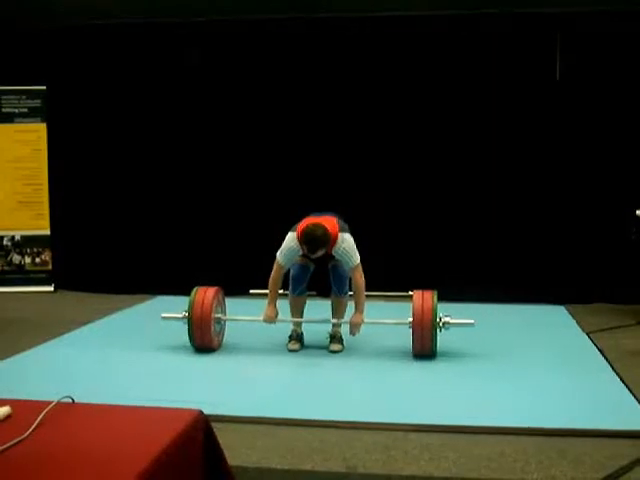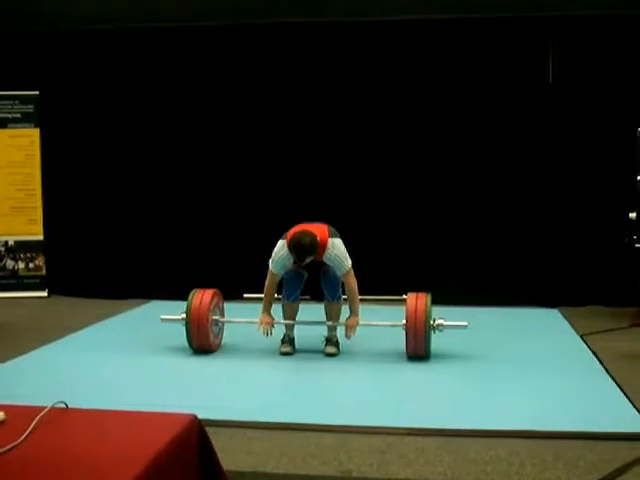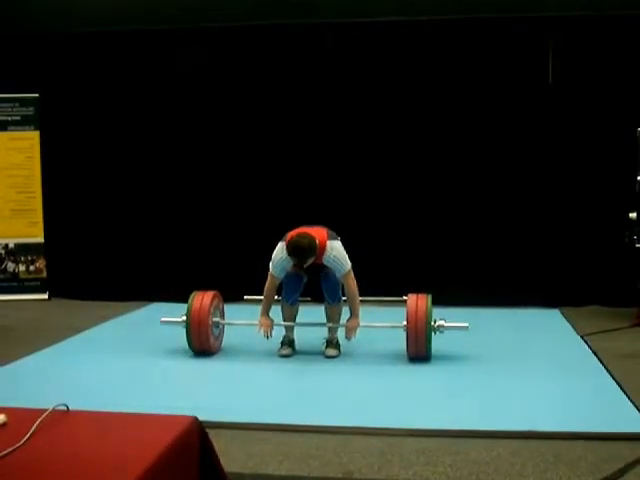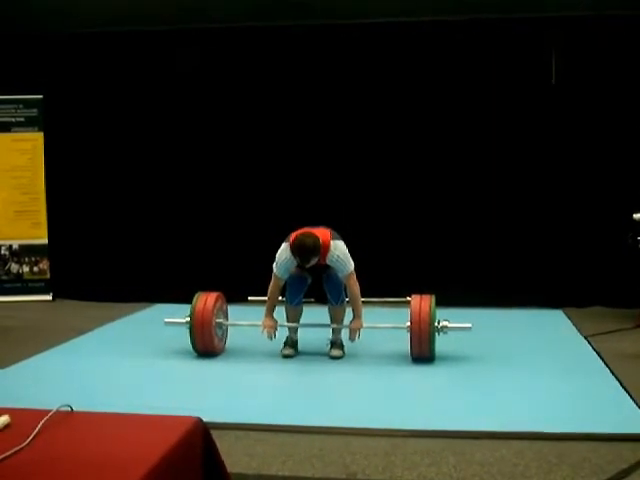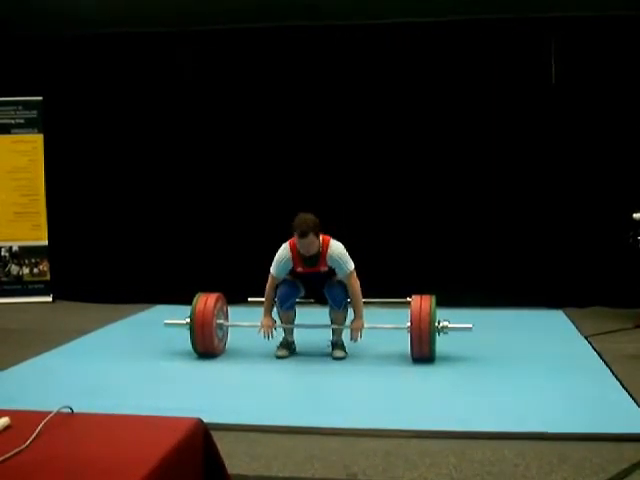
dt=1s
person 1, frame 1
left shoulder: (344, 241)
right shoulder: (292, 241)
left elbow: (358, 276)
right elbow: (277, 271)
left wrist: (359, 312)
right wrist: (271, 306)
left hip: (336, 251)
right hip: (305, 246)
left knee: (341, 280)
right knee: (297, 279)
left ankle: (336, 332)
right ankle: (296, 331)
person 1, frame 2
left shoulder: (334, 247)
right shoulder: (282, 249)
left elbow: (350, 280)
right elbow: (272, 280)
left wrist: (354, 315)
right wrist: (265, 313)
left hip: (327, 260)
left knee: (333, 287)
right knee: (290, 286)
left ankle: (332, 336)
right ankle: (288, 335)
person 1, frame 3
left shoulder: (334, 250)
right shoulder: (281, 252)
left elbow: (349, 281)
right elbow: (271, 283)
left wrist: (354, 316)
right wrist: (264, 315)
left hip: (327, 265)
left knee: (333, 290)
right knee: (289, 290)
left ankle: (332, 338)
right ankle: (288, 337)
person 1, frame 4
left shoulder: (336, 249)
right shoulder: (285, 252)
left elbow: (351, 282)
right elbow: (276, 284)
left wrist: (358, 318)
right wrist: (268, 316)
left hip: (330, 266)
left knee: (336, 293)
right knee: (293, 293)
left ankle: (337, 339)
right ankle: (292, 338)
person 1, frame 5
left shoulder: (335, 250)
right shoulder: (285, 252)
left elbow: (352, 282)
right elbow: (272, 283)
left wrist: (358, 318)
right wrist: (267, 316)
left hip: (328, 280)
right hip: (299, 280)
left knee: (339, 296)
right knee: (283, 295)
left ankle: (337, 340)
right ankle: (288, 340)
